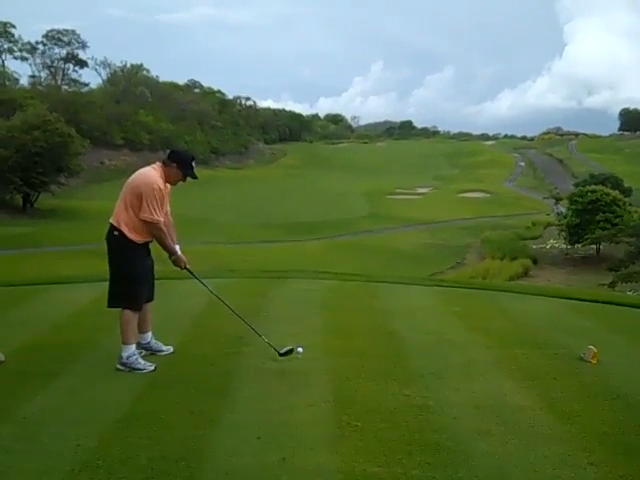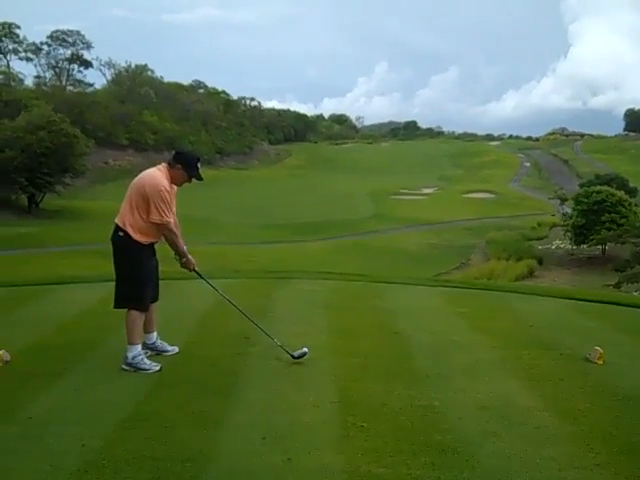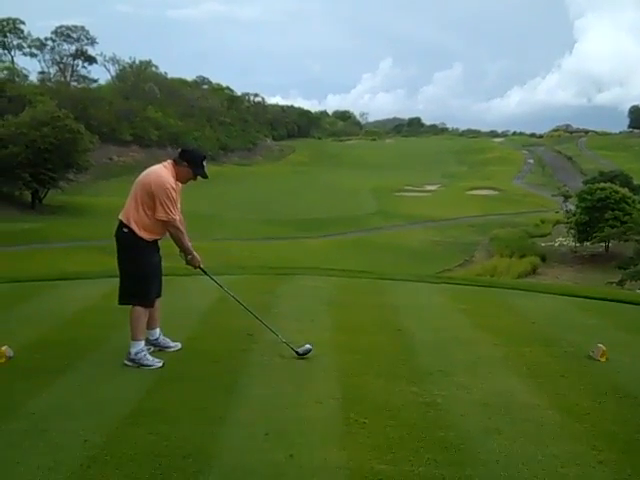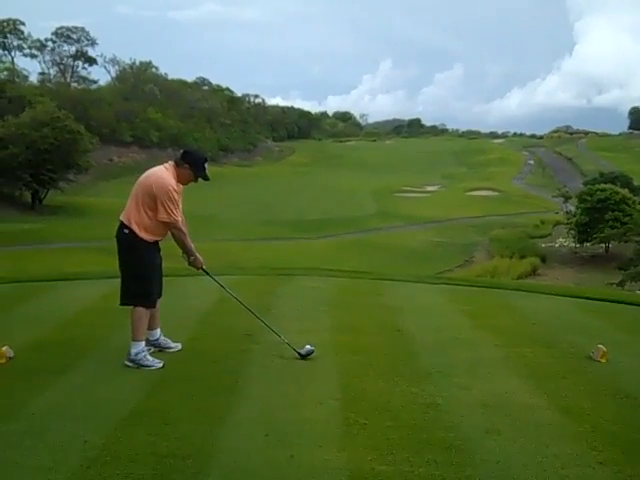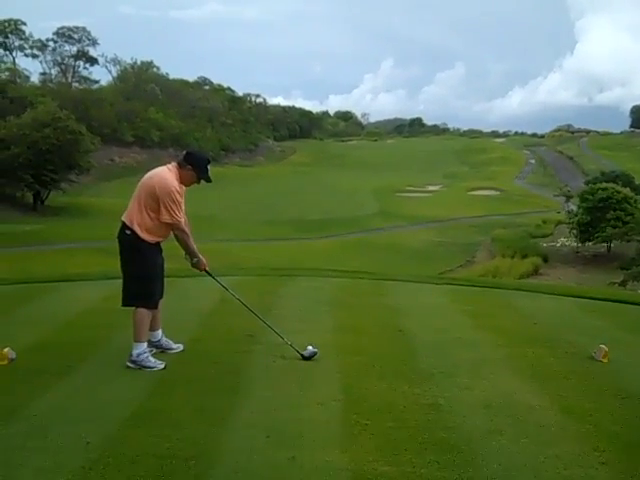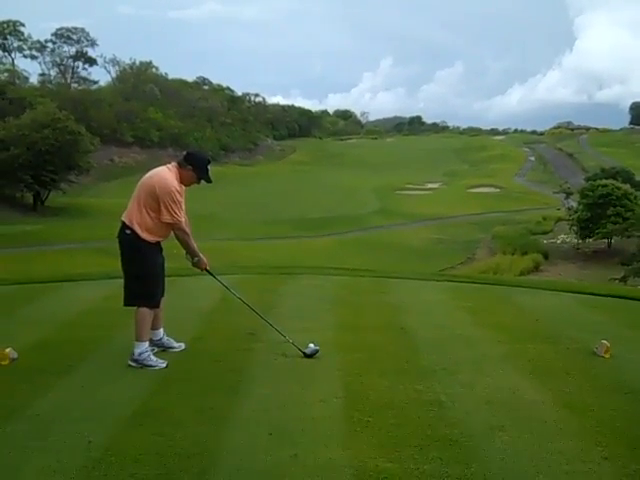
dt=0.3s
person 1, frame 1
left shoulder: (161, 180)
right shoulder: (152, 183)
left elbow: (165, 217)
right elbow: (155, 226)
left wrist: (176, 247)
right wrist: (173, 254)
left hip: (136, 241)
right hip: (125, 241)
left knee: (145, 294)
right knee: (132, 299)
left ankle: (145, 341)
right ankle: (127, 355)
person 1, frame 2
left shoulder: (166, 179)
right shoulder: (158, 184)
left elbow: (172, 219)
right elbow: (166, 228)
left wrist: (183, 249)
right wrist: (184, 255)
left hip: (142, 241)
right hip: (130, 242)
left knee: (150, 295)
right knee: (137, 300)
left ankle: (151, 341)
right ankle: (133, 356)
person 1, frame 3
left shoulder: (170, 176)
right shoulder: (164, 182)
left elbow: (177, 216)
right elbow: (172, 225)
left wrist: (188, 246)
right wrist: (189, 253)
left hip: (145, 237)
right hip: (134, 238)
left knee: (153, 291)
right knee: (142, 295)
left ankle: (153, 337)
right ankle: (136, 351)
person 1, frame 4
left shoulder: (171, 176)
right shoulder: (166, 183)
left elbow: (179, 218)
right elbow: (174, 226)
left wrist: (190, 248)
right wrist: (192, 254)
left hip: (146, 237)
right hip: (135, 239)
left knee: (153, 292)
right knee: (143, 296)
left ankle: (154, 337)
right ankle: (136, 352)
person 1, frame 5
left shoulder: (173, 177)
right shoulder: (168, 184)
left elbow: (181, 219)
right elbow: (178, 228)
left wrist: (192, 250)
right wrist: (195, 256)
left hip: (147, 238)
right hip: (137, 240)
left knee: (155, 293)
right knee: (145, 297)
left ankle: (156, 339)
right ankle: (138, 354)
person 1, frame 6
left shoulder: (173, 176)
right shoulder: (168, 184)
left elbow: (182, 218)
right elbow: (178, 227)
left wrist: (193, 250)
right wrist: (196, 255)
left hip: (147, 237)
right hip: (137, 239)
left knee: (156, 292)
right knee: (147, 297)
left ankle: (157, 337)
right ankle: (140, 352)
